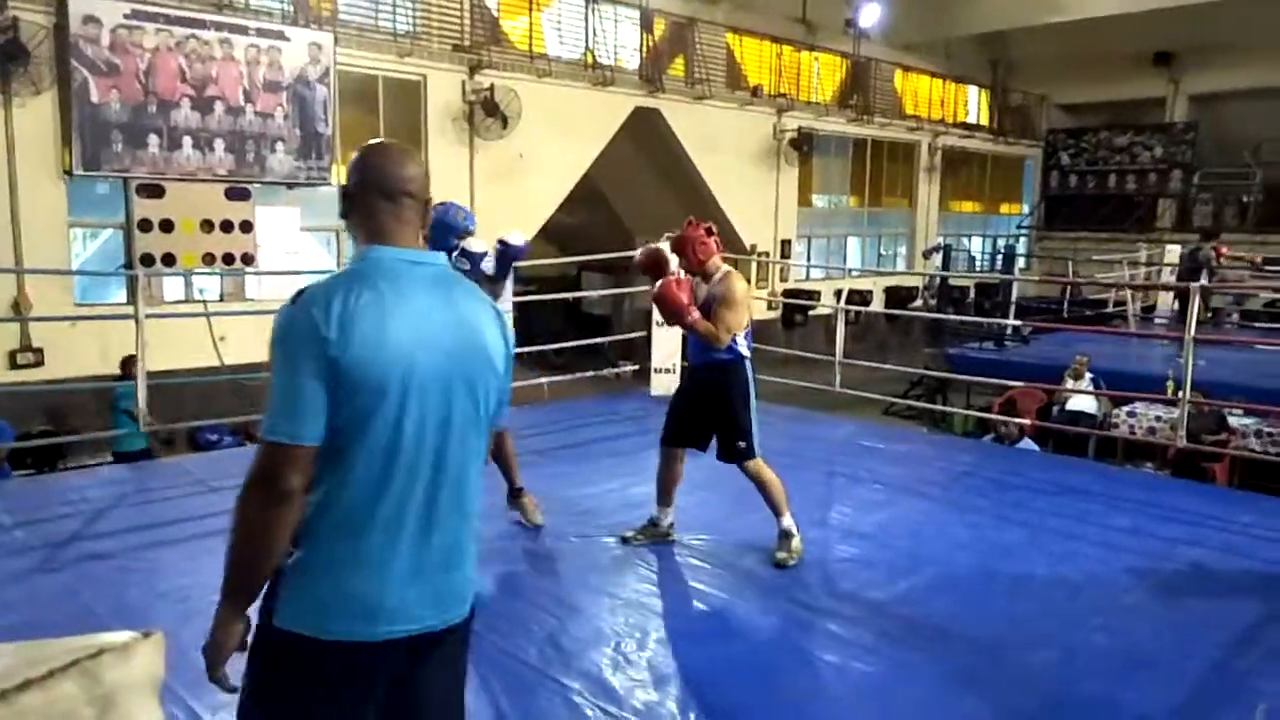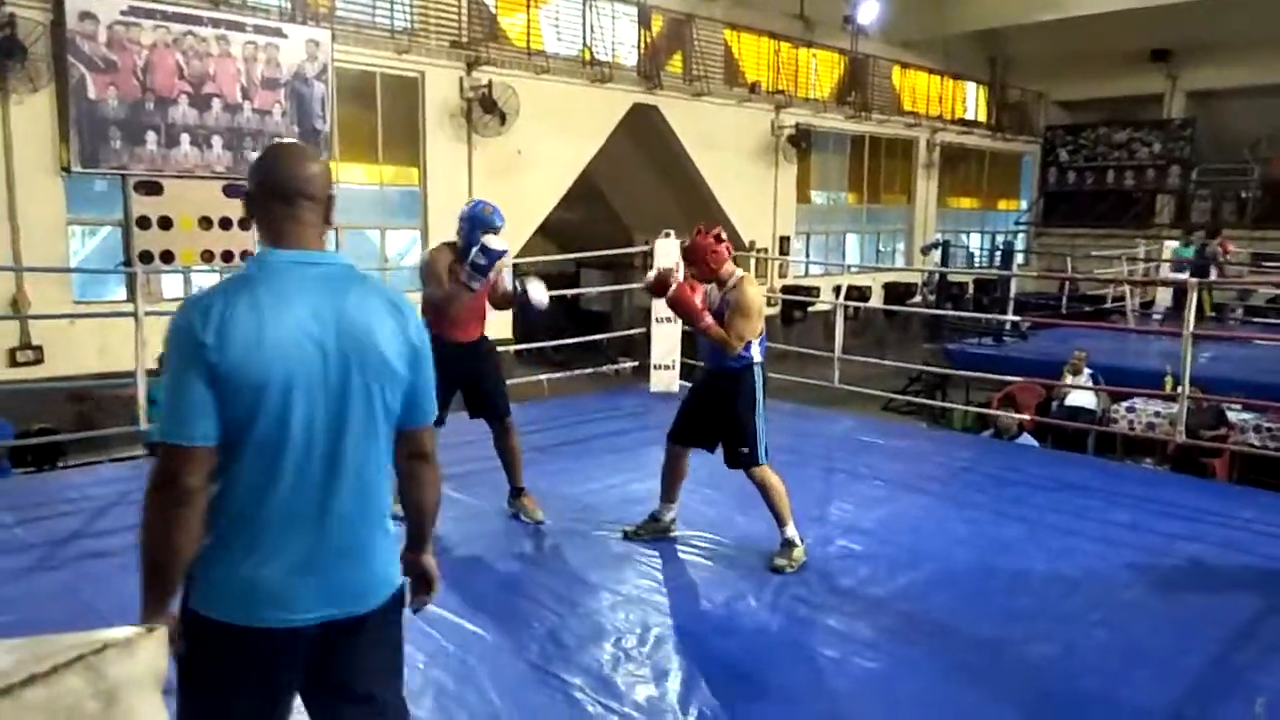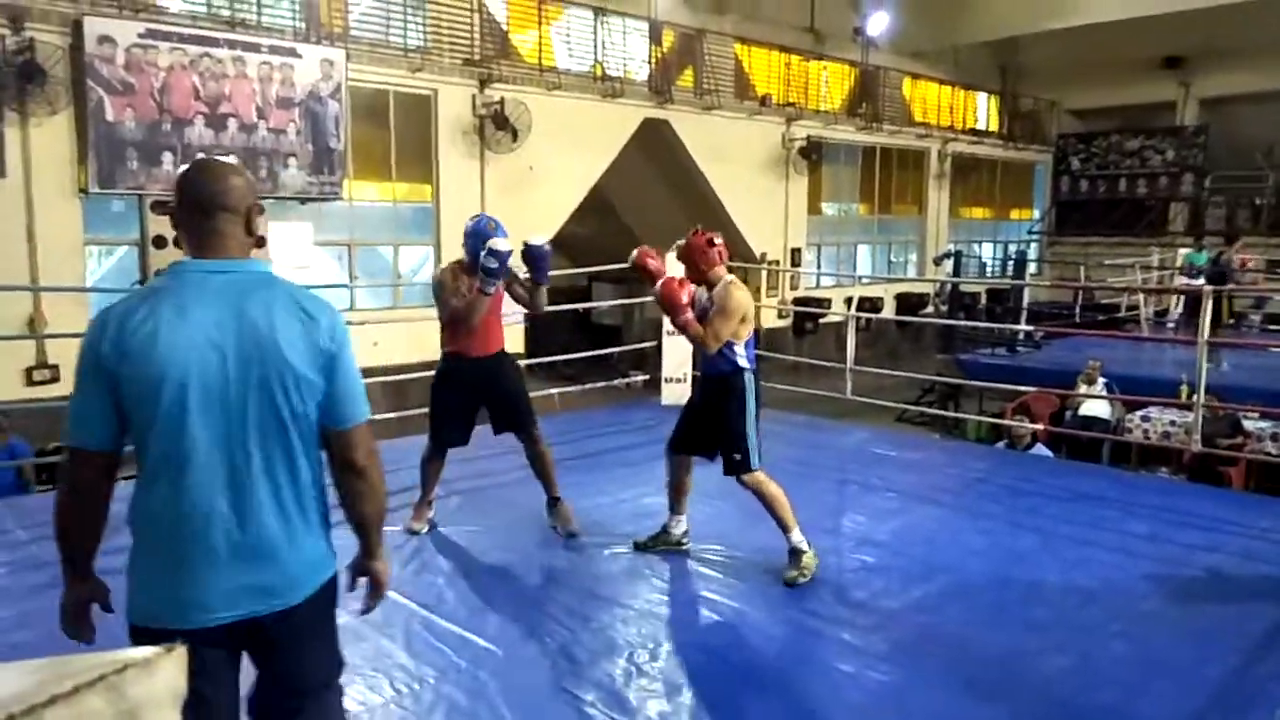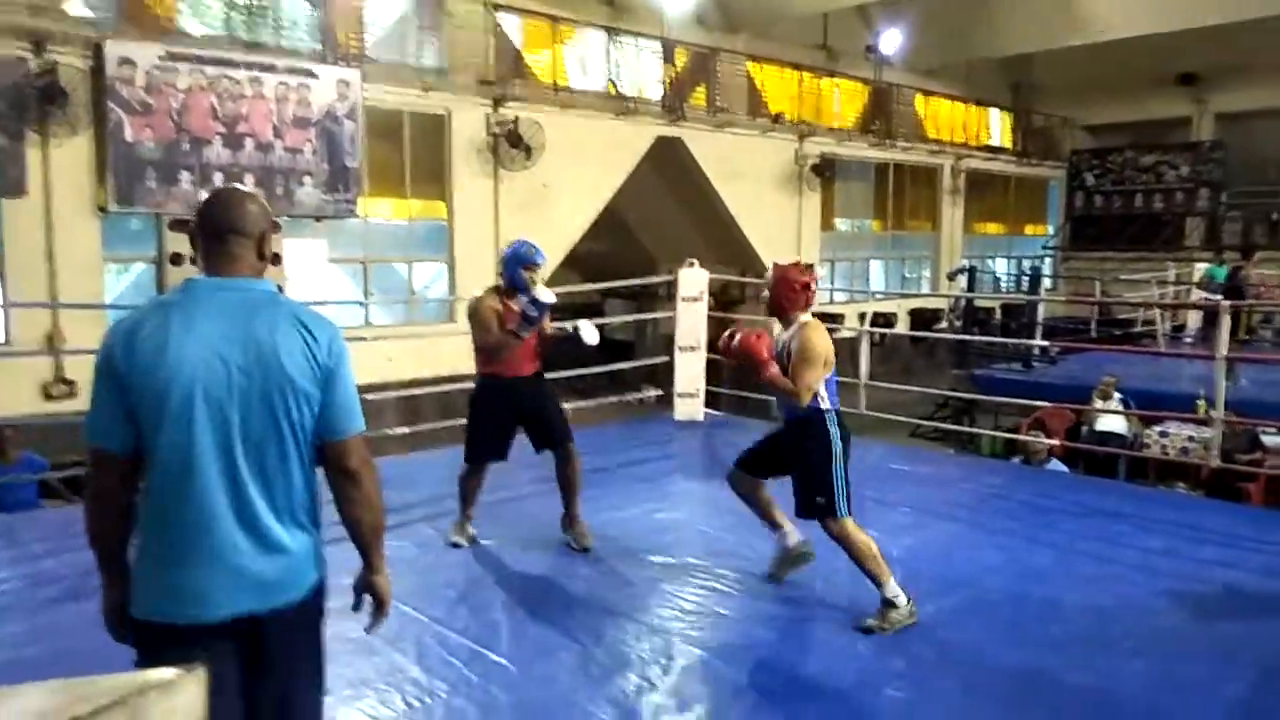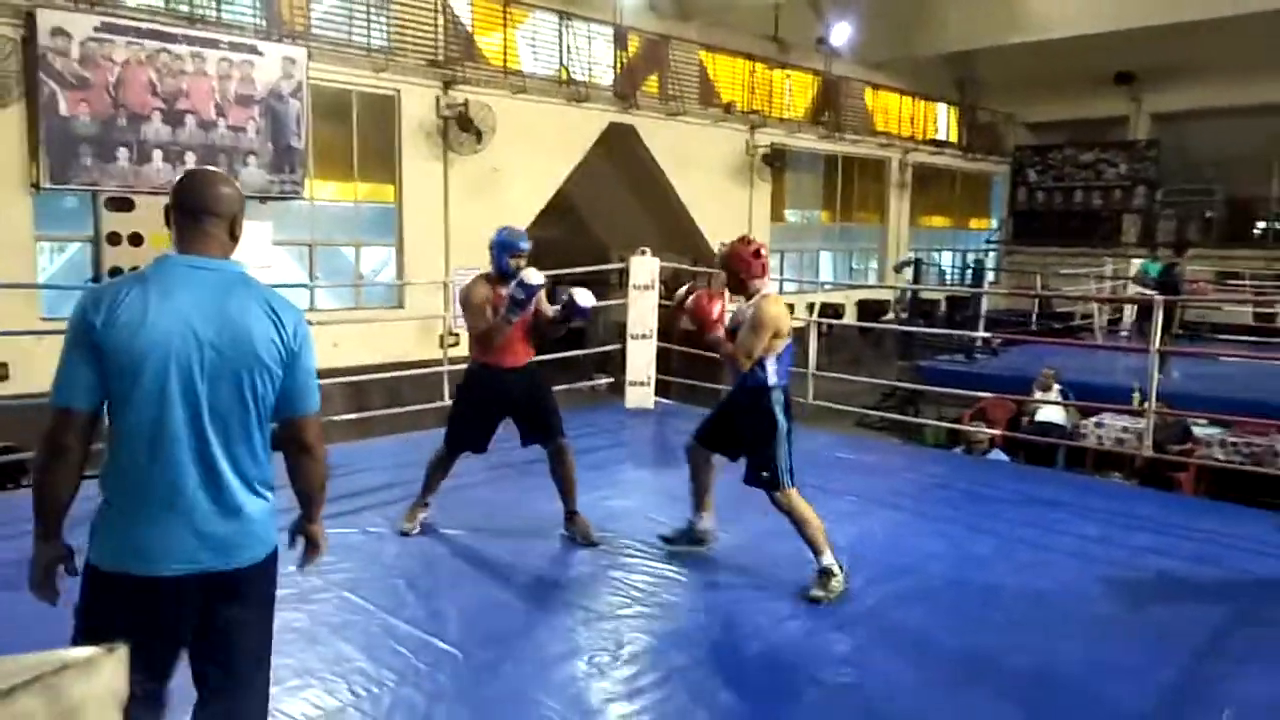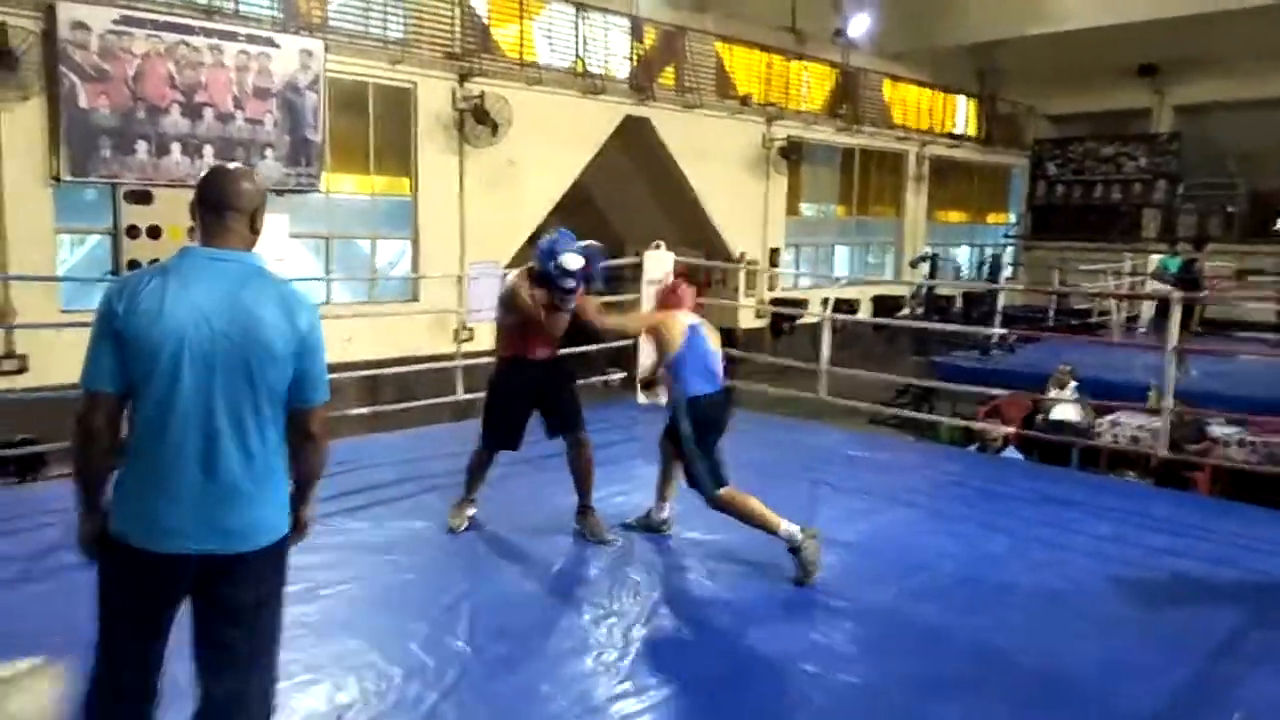
dt=0.4s
person 1, frame 1
left shoulder: (320, 313)
right shoulder: (485, 315)
left elbow: (281, 484)
left wrist: (232, 608)
left hip: (329, 607)
right hip: (444, 598)
person 1, frame 2
left shoulder: (208, 319)
right shoulder: (394, 311)
left elbow: (182, 484)
right elbow: (419, 455)
left wrist: (155, 605)
right wrist: (419, 544)
left hip: (241, 600)
right hip: (365, 587)
person 1, frame 3
left shoulder: (118, 327)
right shoulder: (313, 317)
left elbow: (87, 478)
right elbow: (356, 460)
left wrist: (78, 577)
right wrist: (372, 549)
left hip: (177, 594)
right hip: (296, 578)
person 1, frame 4
left shoulder: (134, 337)
right shoulder: (314, 334)
left elbow: (110, 480)
right elbow: (350, 468)
left wrist: (114, 577)
right wrist: (374, 563)
left hip: (179, 596)
right hip: (288, 582)
person 1, frame 5
left shoulder: (106, 306)
right shoulder: (278, 316)
left elbow: (67, 438)
right elbow: (306, 440)
left wrist: (48, 534)
right wrist: (311, 516)
left hip: (133, 551)
right hip: (242, 548)
person 1, frame 6
left shoulder: (130, 295)
right shoulder: (292, 309)
left elbow: (97, 421)
right elbow: (310, 429)
left wrist: (91, 506)
right wrist: (301, 498)
left hip: (146, 527)
right hip: (250, 530)
person 2, frame 1
left shoulder: (732, 285)
right shoulder: (696, 281)
left elbow: (719, 339)
right elbow: (673, 320)
left wrist: (686, 311)
right wrist: (660, 279)
left hip: (730, 376)
right hip: (699, 373)
left knee: (749, 461)
right knee: (670, 447)
left ankle: (789, 531)
right ankle: (662, 522)
person 2, frame 2
left shoulder: (745, 292)
right shoulder: (712, 286)
left elbow: (731, 344)
right elbow: (701, 327)
left wrist: (696, 313)
right wrist: (675, 294)
left hip: (741, 381)
right hip: (713, 376)
left knee: (755, 467)
right knee: (676, 444)
left ankle: (792, 540)
right ankle: (664, 518)
person 2, frame 3
left shoulder: (733, 295)
right shoulder: (706, 290)
left elbow: (709, 345)
right elbow: (690, 320)
left wrist: (680, 311)
right wrist: (657, 276)
left hip: (734, 387)
right hip: (710, 383)
left knee: (748, 474)
right knee: (678, 455)
left ankle: (800, 547)
right ankle: (675, 531)
person 2, frame 4
left shoulder: (811, 337)
right shoulder: (790, 333)
left elbow: (800, 395)
right elbow: (784, 378)
left wrist: (763, 366)
right wrist: (747, 352)
left hip: (821, 431)
right hip: (797, 428)
left knee: (834, 521)
right knee: (742, 476)
left ankle: (898, 602)
right ankle: (792, 542)
person 2, frame 5
left shoulder: (768, 310)
right shoulder: (751, 303)
left elbow: (741, 362)
right elbow: (734, 340)
left wrist: (711, 328)
right wrist: (711, 310)
left hip: (765, 403)
right hip: (742, 398)
left knee: (782, 494)
right knee: (698, 451)
left ankle: (830, 569)
right ankle: (701, 527)
person 2, frame 6
left shoulder: (661, 320)
right shoulder: (707, 330)
left elbow: (605, 323)
left wrist: (580, 303)
right wrist: (656, 376)
left hip: (694, 410)
right hip: (717, 402)
left knee: (716, 494)
right knee: (670, 443)
left ankle: (797, 538)
right ankle: (659, 514)
person 3, frame 1
left shoulder: (469, 259)
left elbow: (495, 288)
left wrist: (507, 261)
right wrist: (460, 273)
left knee: (495, 428)
left ankle: (518, 494)
person 3, frame 2
left shoulder: (491, 260)
right shoulder: (438, 258)
left elbow: (499, 300)
right elbow: (447, 307)
left wrist: (522, 292)
right wrist: (474, 274)
left hip: (476, 348)
right hip: (440, 351)
left knee: (503, 422)
left ankle: (518, 494)
person 3, frame 3
left shoulder: (501, 271)
right shoulder: (448, 277)
left elbow: (536, 305)
right elbow: (467, 319)
left wrist: (539, 272)
right wrist: (488, 280)
left hip: (497, 363)
right hip: (459, 368)
left knee: (531, 434)
right knee: (439, 443)
left ankle: (555, 503)
right ankle: (425, 504)
person 3, frame 4
left shoulder: (535, 297)
right shoulder: (485, 304)
left elbow: (545, 339)
right elbow: (494, 351)
right wrist: (523, 325)
left hip: (533, 383)
right hip: (496, 388)
left knee: (566, 449)
right knee: (478, 460)
left ankle: (571, 520)
right ankle: (464, 520)
person 3, frame 5
left shoulder: (530, 284)
right shoulder: (476, 290)
left elbow: (551, 326)
right elbow: (487, 340)
left wrist: (569, 313)
right wrist: (513, 307)
left hip: (524, 375)
right hip: (486, 378)
left knee: (557, 445)
right knee: (452, 449)
left ankle: (572, 516)
right ankle: (420, 505)
person 3, frame 6
left shoulder: (556, 281)
right shoulder: (518, 288)
right elbow: (553, 331)
left wrist: (582, 284)
right wrist: (568, 291)
left hip: (548, 366)
right hip: (514, 371)
left knee: (578, 438)
right knee: (491, 446)
left ankle: (585, 512)
right ankle: (466, 502)
